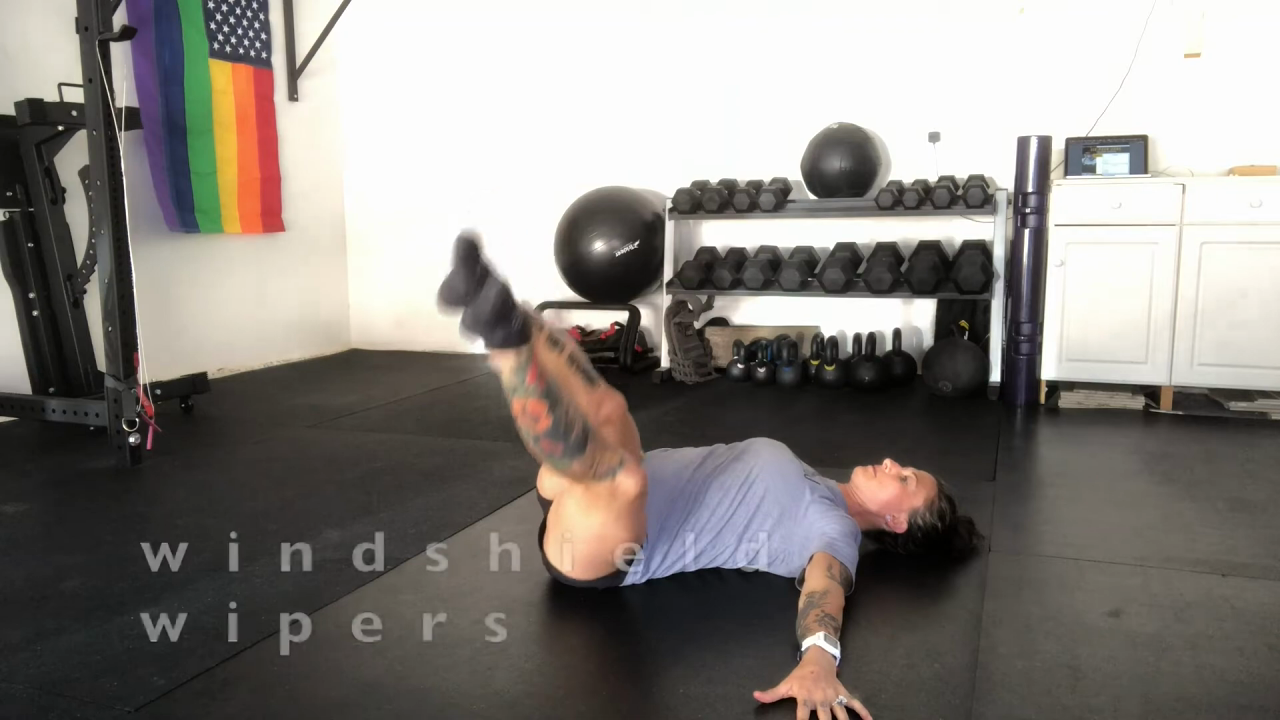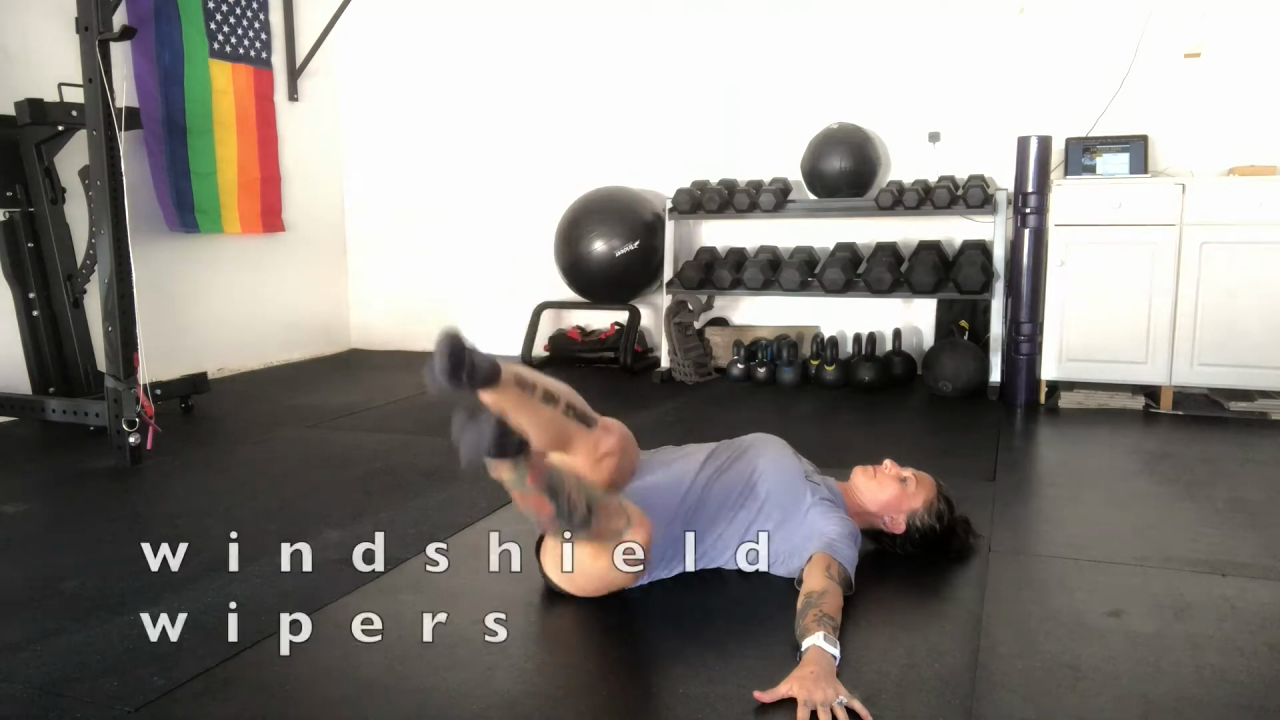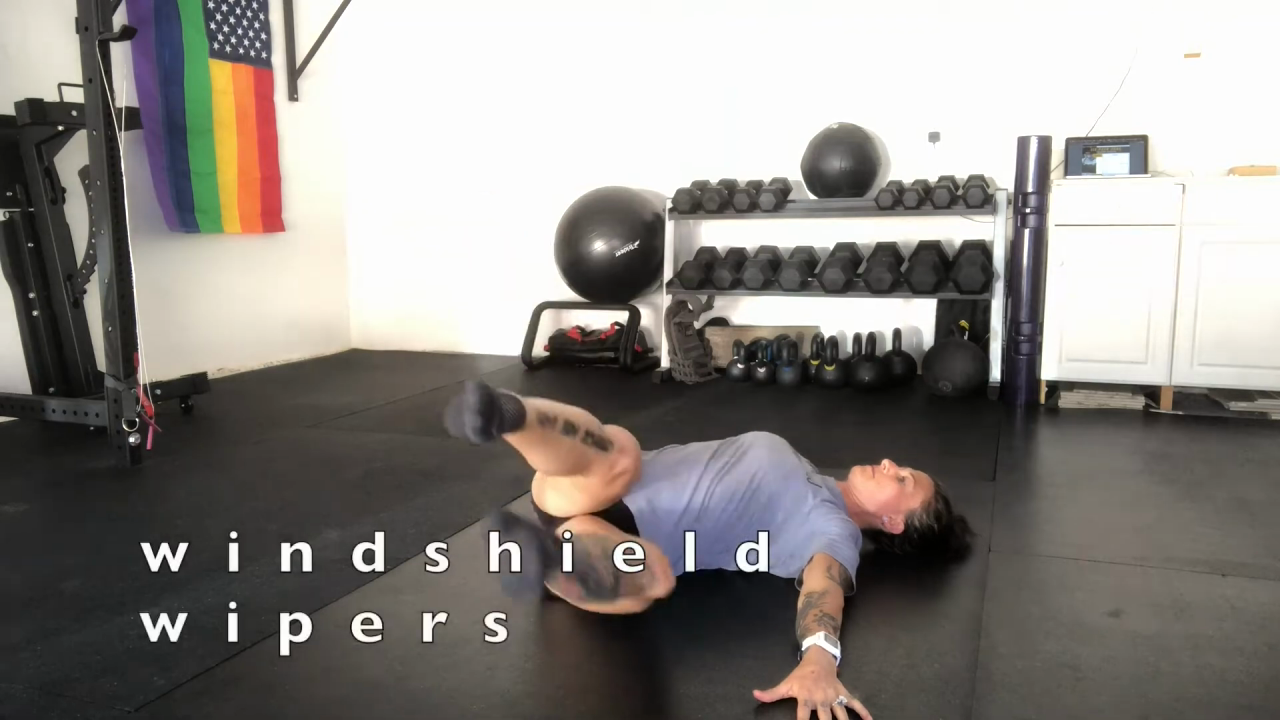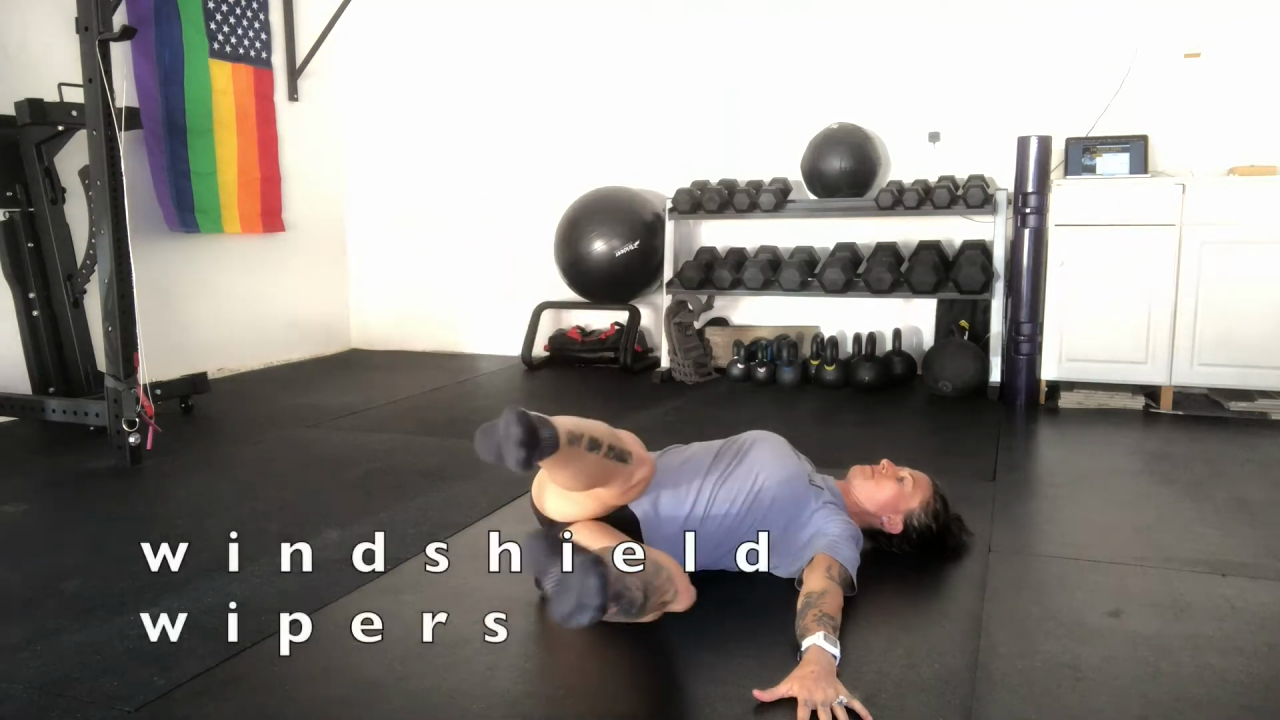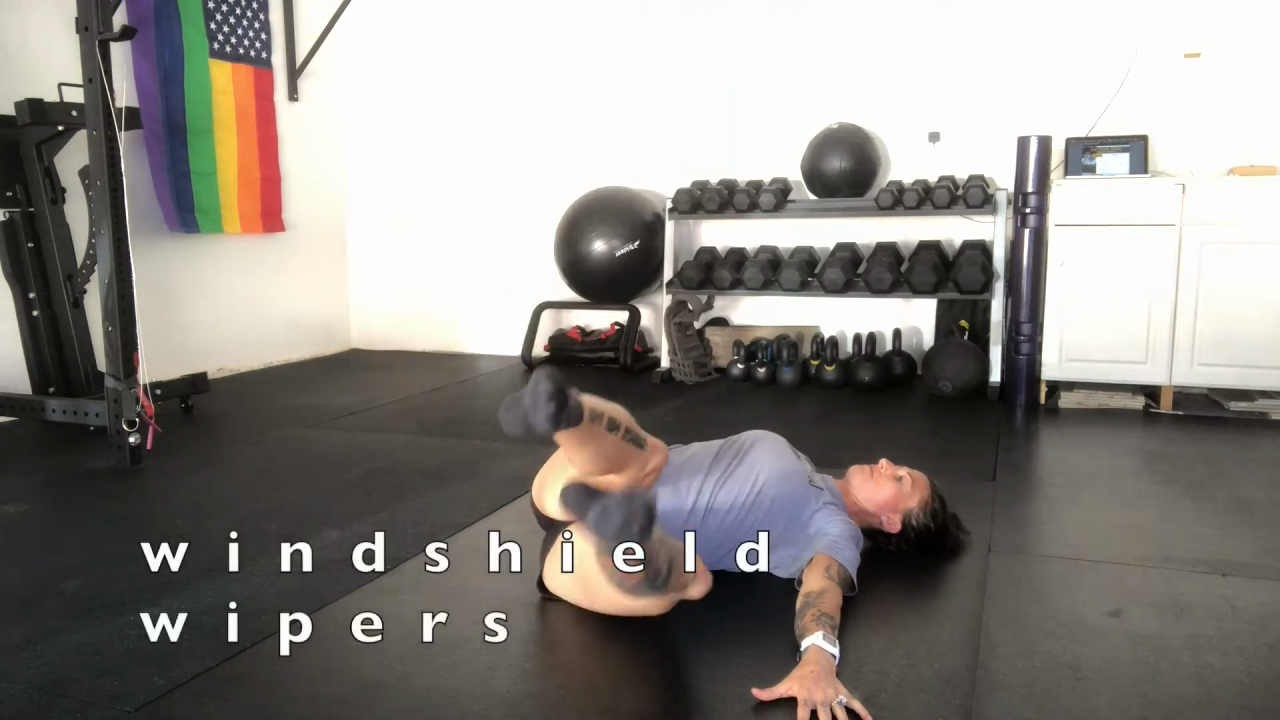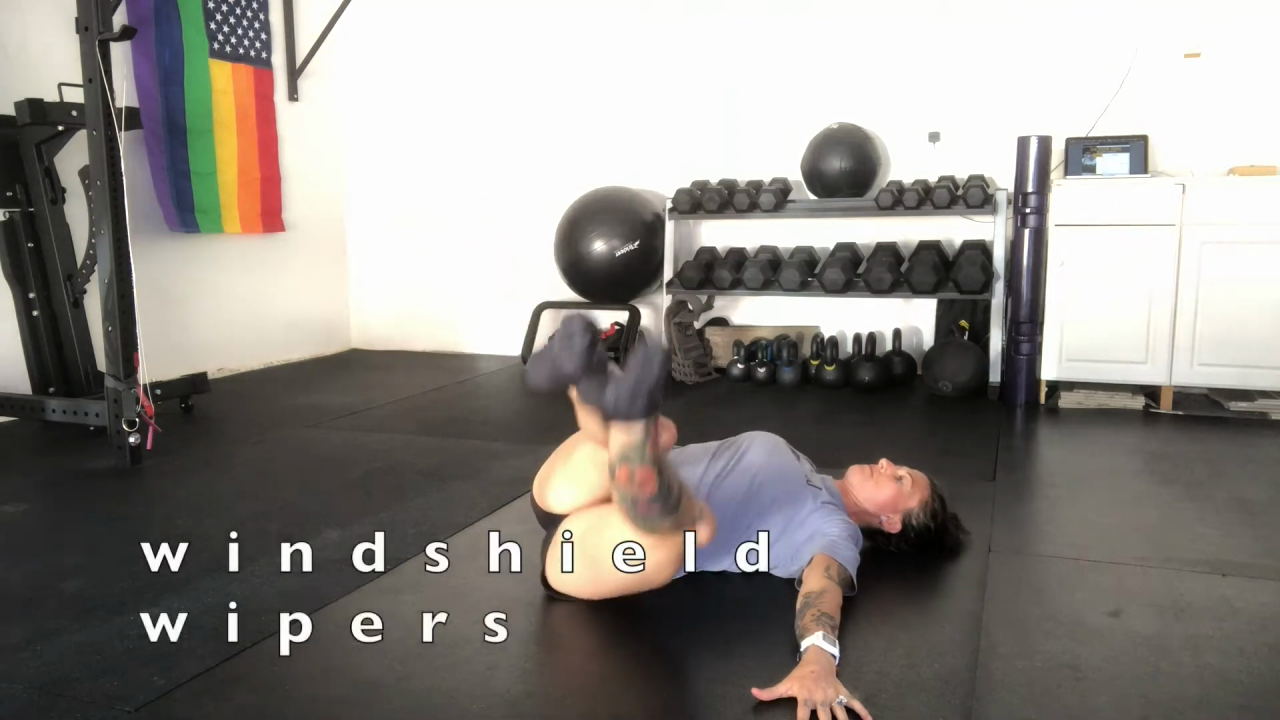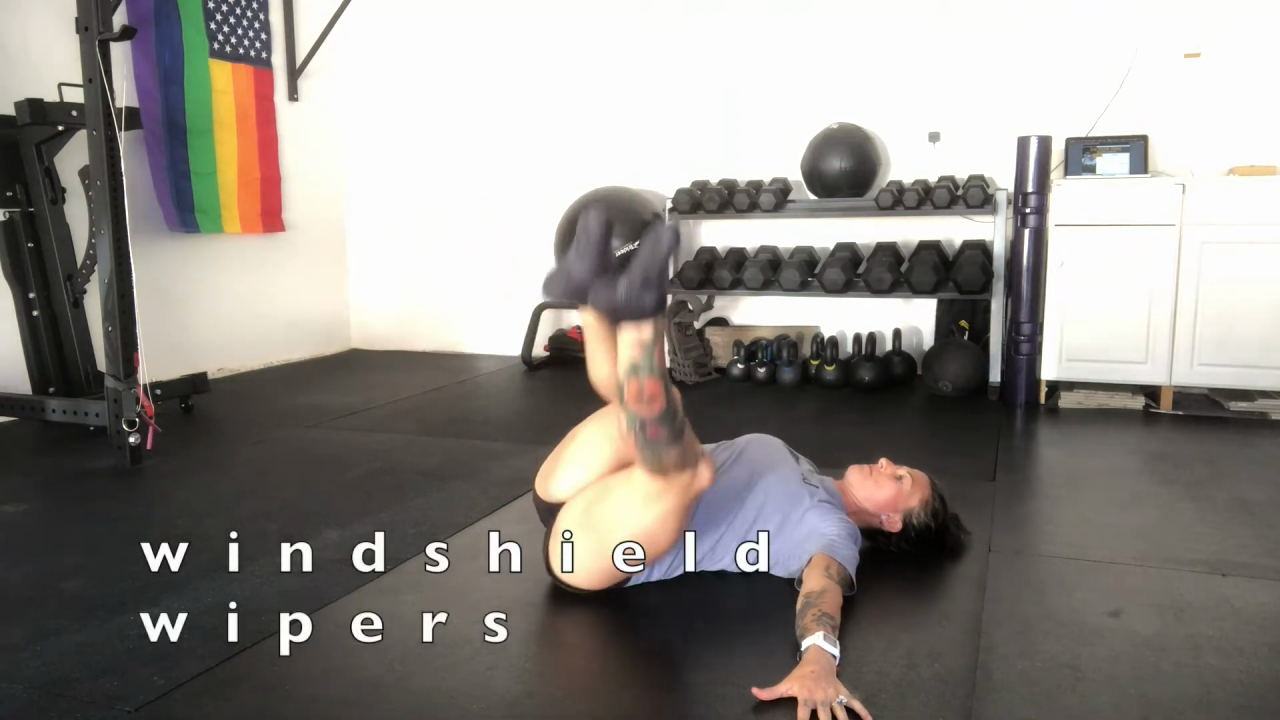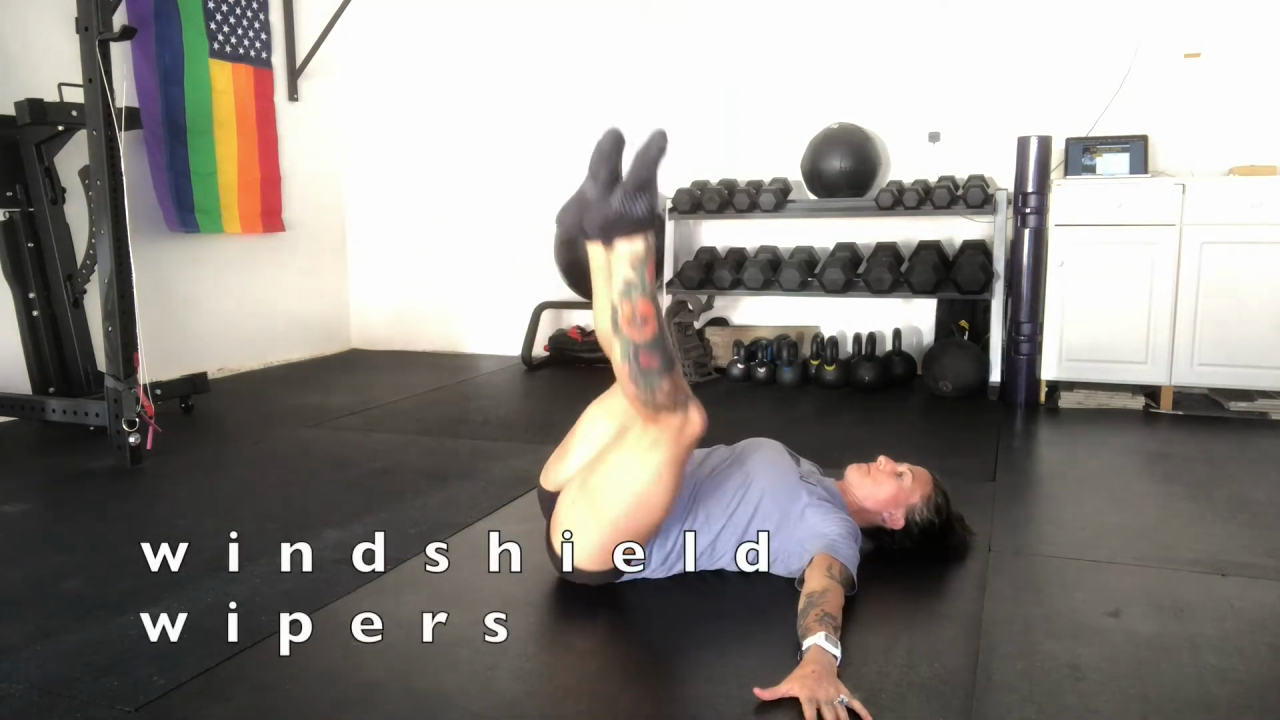
dt=0.2s
person 1, frame 1
left shoulder: (836, 531)
right shoulder: (811, 484)
left elbow: (823, 593)
left wrist: (817, 656)
left knee: (621, 476)
right knee: (604, 409)
left ankle: (507, 337)
person 1, frame 2
left shoulder: (836, 532)
right shoulder: (810, 480)
left elbow: (822, 595)
left wrist: (817, 658)
left knee: (630, 530)
right knee: (605, 443)
left ankle: (506, 454)
right ankle: (482, 374)
person 1, frame 3
left shoulder: (836, 531)
right shoulder: (803, 475)
left elbow: (822, 592)
left wrist: (818, 660)
left hip: (619, 529)
right hip: (605, 494)
left knee: (648, 571)
right knee: (617, 456)
left ankle: (543, 556)
right ankle: (504, 414)
person 1, frame 4
left shoulder: (836, 531)
right shoulder: (797, 470)
left elbow: (822, 594)
left wrist: (817, 662)
left hip: (629, 533)
left knee: (669, 586)
right knee: (629, 463)
person 1, frame 5
left shoulder: (837, 531)
right shoulder: (797, 472)
left elbow: (822, 593)
left wrist: (817, 660)
left knee: (688, 575)
right knee: (641, 455)
person 1, frame 6
left shoulder: (835, 530)
right shoulder: (797, 471)
left elbow: (822, 592)
left wrist: (818, 661)
left knee: (690, 525)
right knee: (652, 433)
person 1, frame 7
left shoulder: (833, 532)
right shoulder: (799, 473)
left elbow: (822, 597)
left wrist: (818, 659)
left knee: (689, 467)
left ankle: (637, 316)
person 1, frame 8
left shoulder: (834, 530)
right shoulder: (804, 478)
left elbow: (823, 593)
left wrist: (819, 660)
left hip: (585, 539)
left knee: (677, 414)
left ankle: (626, 231)
right ankle: (603, 229)
